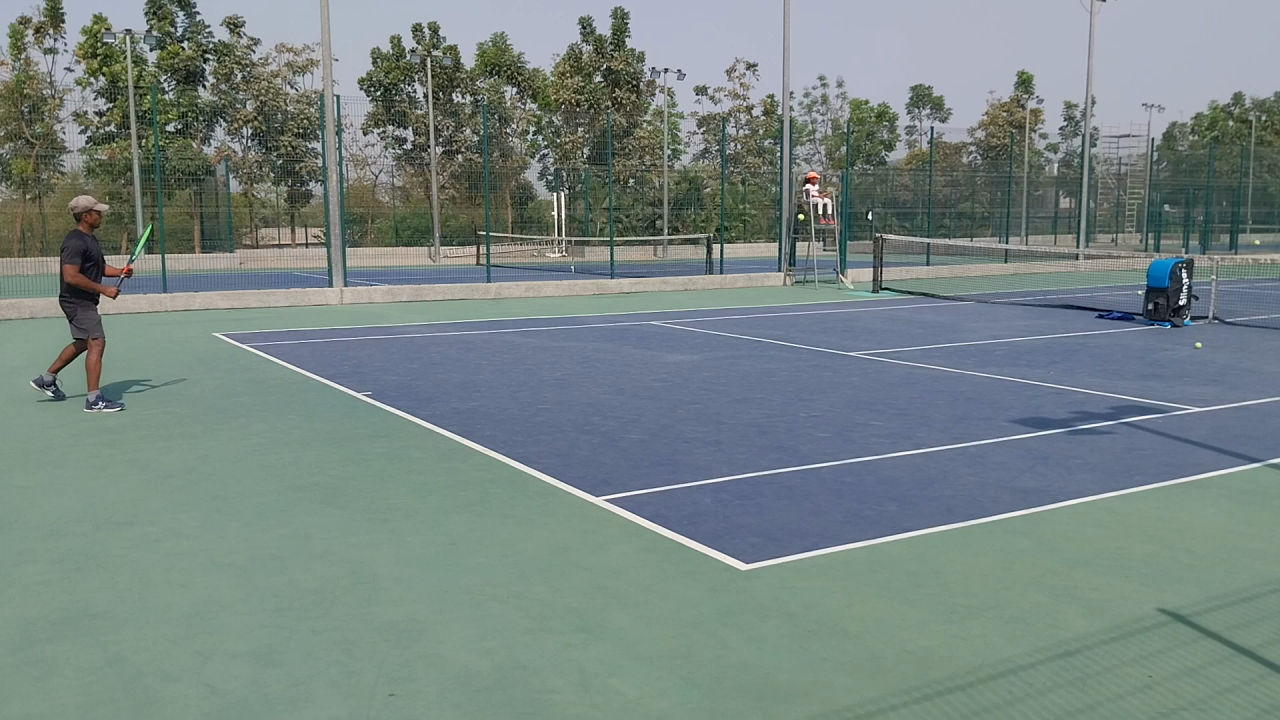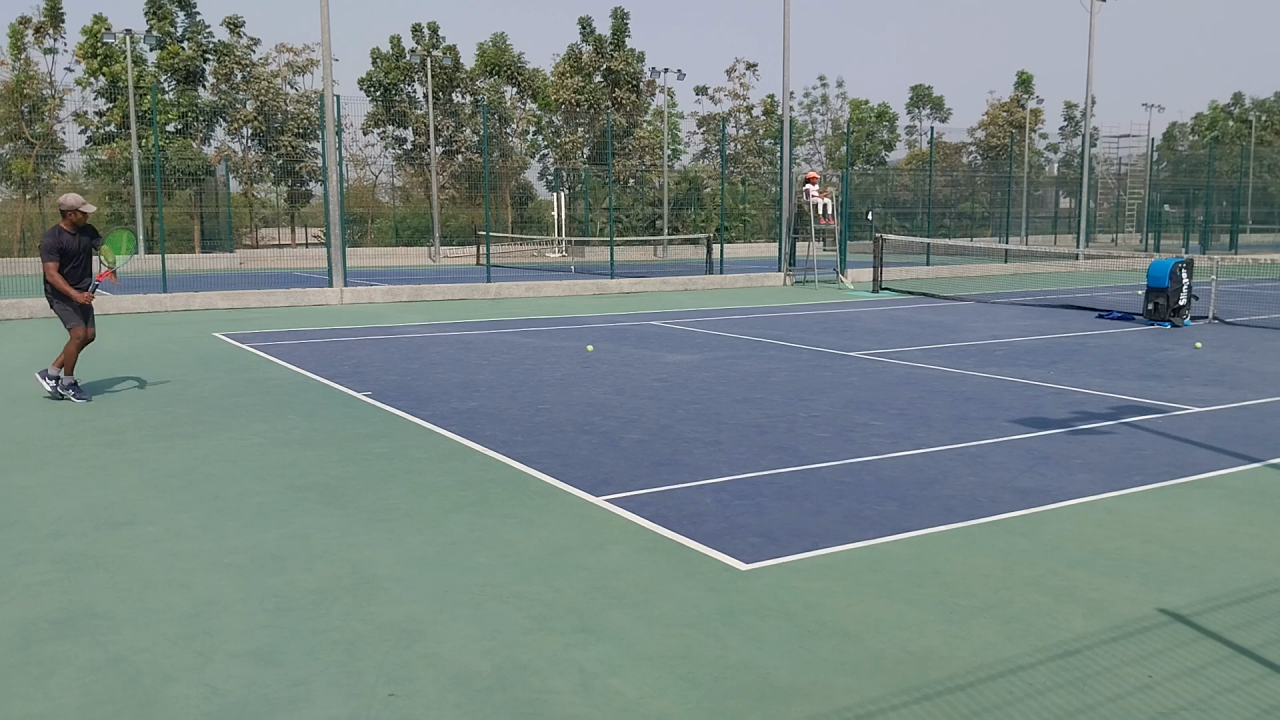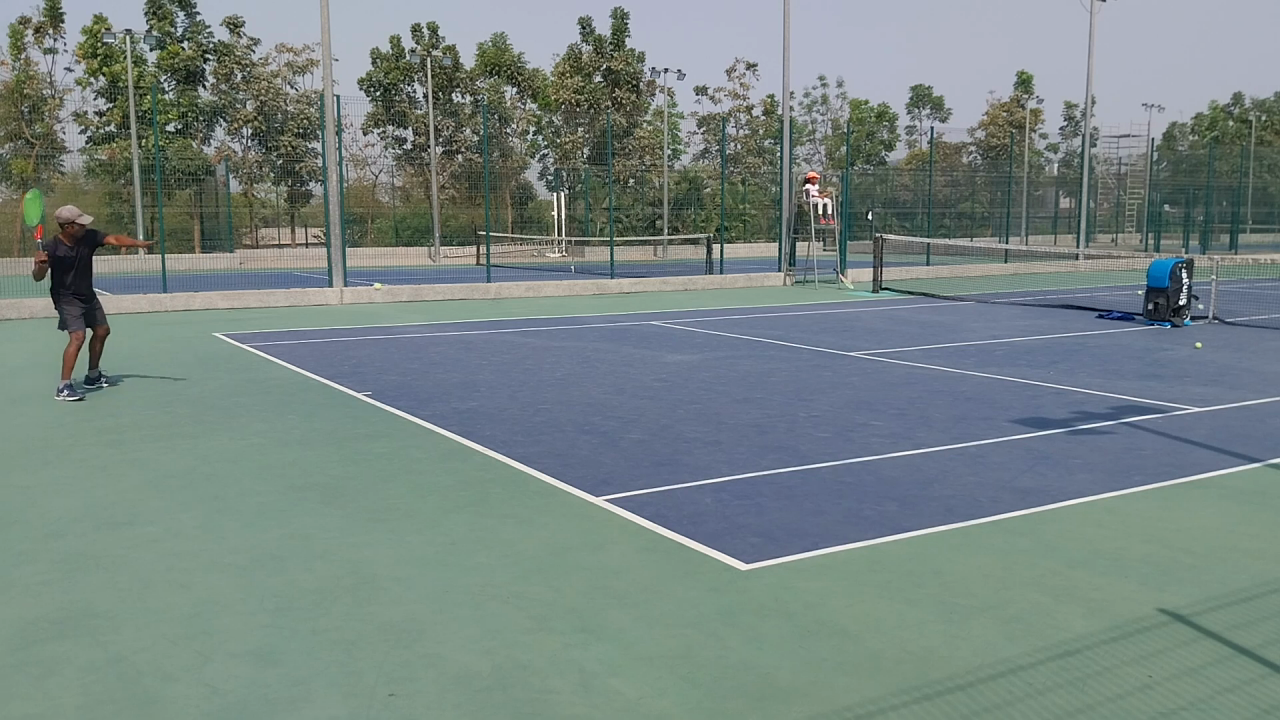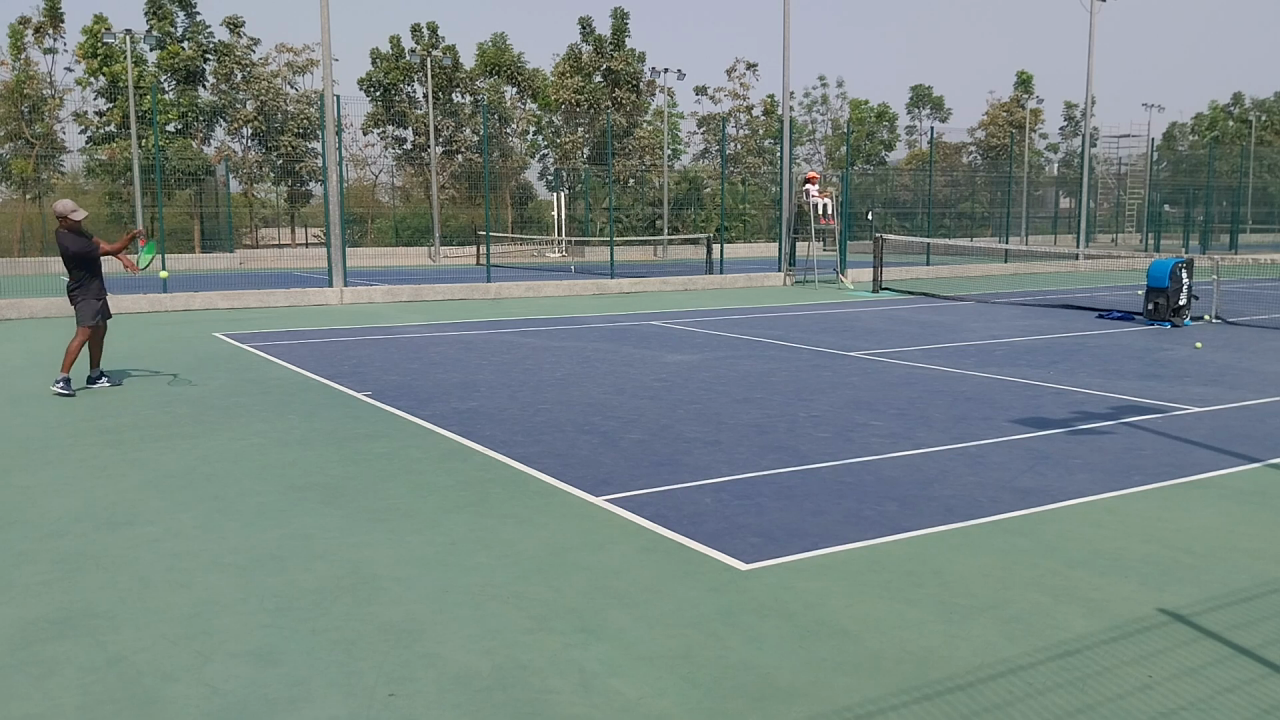
dt=0.3s
person 1, frame 1
left shoulder: (91, 239)
right shoulder: (75, 242)
left elbow: (99, 270)
right elbow: (70, 276)
left wrist: (121, 272)
right wrist: (103, 289)
left hip: (85, 302)
right hip: (79, 302)
left knee: (82, 343)
right knee: (96, 344)
left ankle: (47, 379)
right ankle: (94, 399)
person 1, frame 2
left shoulder: (87, 231)
right shoulder: (52, 239)
left elbow: (102, 247)
right elbow: (51, 274)
right wrist: (76, 294)
left hip: (80, 294)
right hip: (62, 295)
left knee: (89, 334)
right knee: (79, 333)
left ankle: (51, 374)
right ankle: (67, 382)
person 1, frame 3
left shoulder: (89, 236)
right shoulder: (50, 248)
left elbow: (113, 239)
right elbow: (38, 276)
left wrist: (139, 243)
right wrist: (38, 264)
left hip: (87, 295)
right hip: (66, 299)
left knee: (102, 331)
right knee: (77, 336)
left ankle: (93, 376)
right ankle: (64, 385)
person 1, frame 4
left shoulder: (76, 230)
right shoulder: (71, 243)
left elbow: (98, 243)
right elbow: (108, 250)
left wrist: (122, 258)
right wrist: (129, 237)
left hip: (95, 289)
right hip: (84, 293)
left knee: (100, 329)
right knee: (84, 333)
left ankle: (95, 375)
right ankle: (62, 379)
